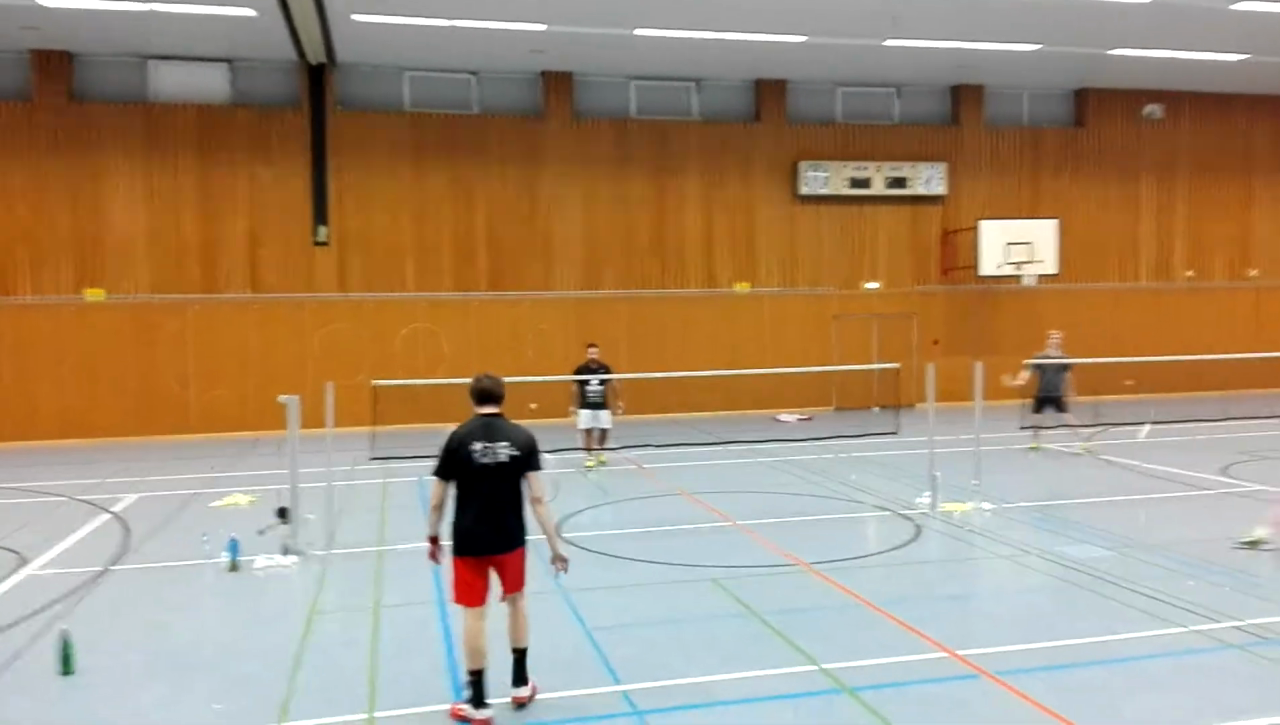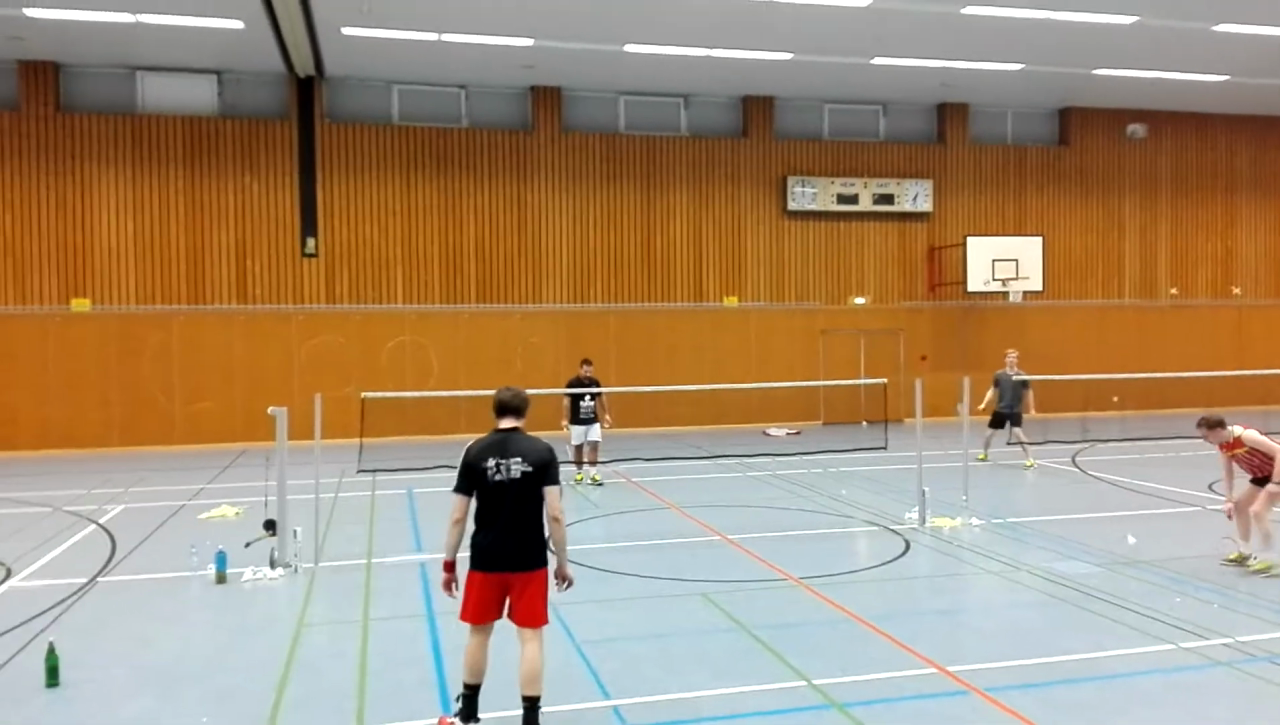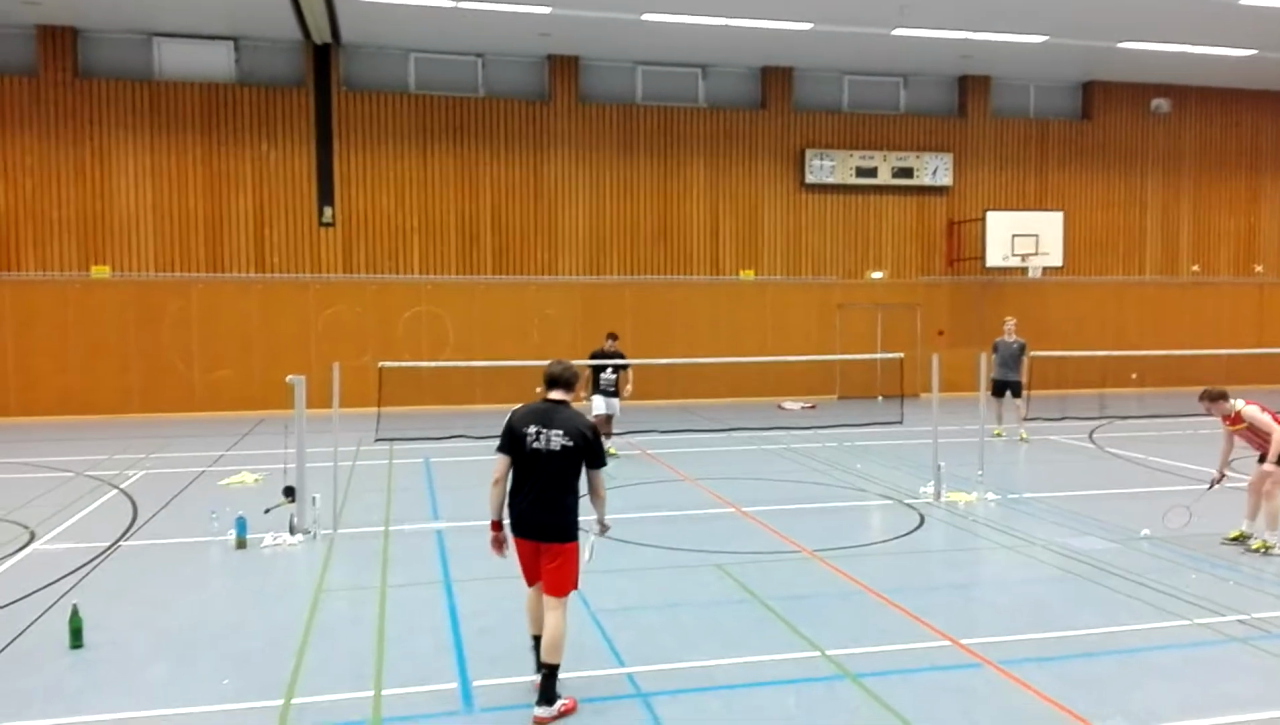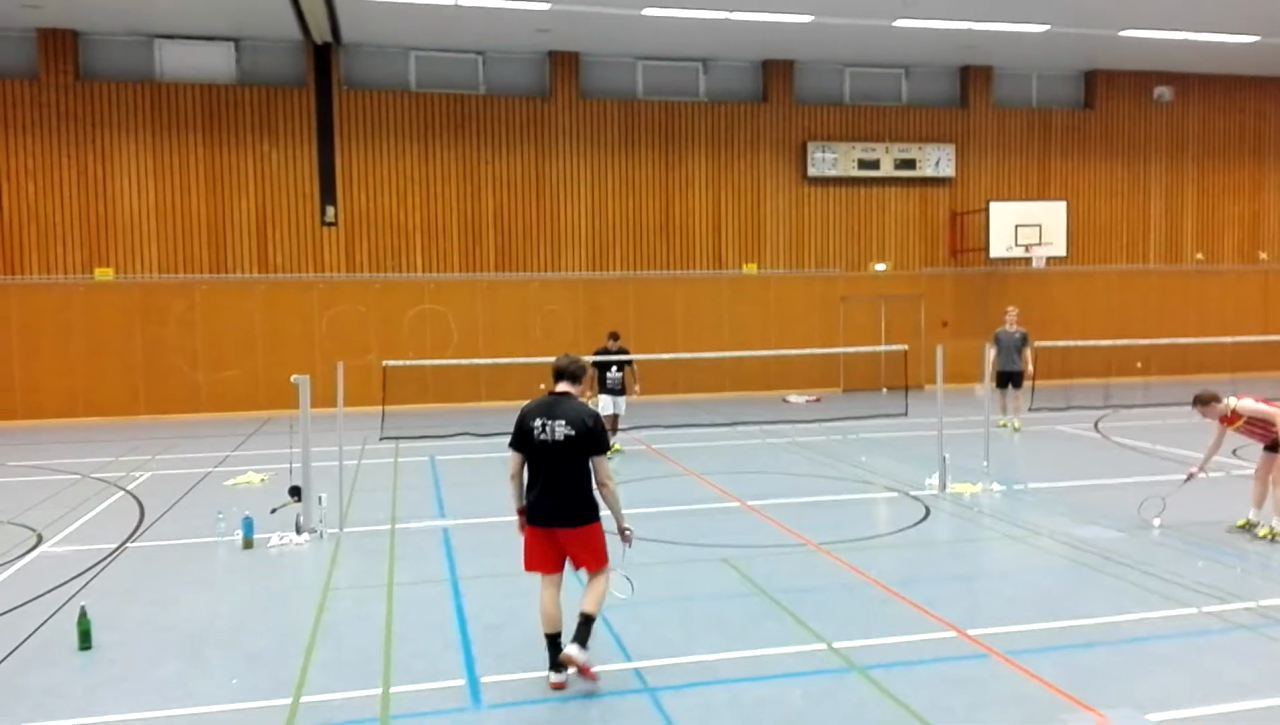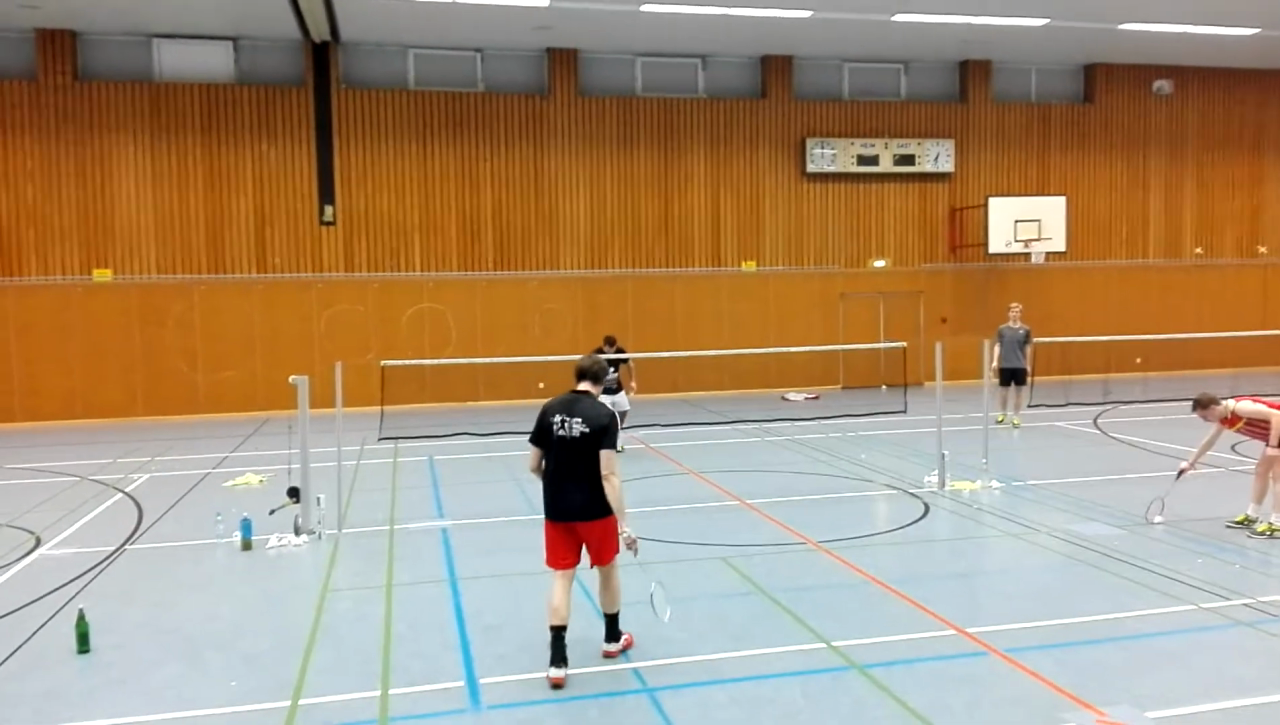
dt=0.4s
person 1, frame 1
left shoulder: (457, 437)
right shoulder: (522, 437)
left elbow: (437, 500)
right elbow: (537, 498)
left wrist: (433, 538)
right wrist: (554, 545)
left hip: (469, 541)
right hip: (511, 538)
left knee: (474, 615)
right knee: (515, 600)
right ankle: (520, 684)
person 1, frame 2
left shoulder: (475, 451)
right shoulder: (542, 451)
left elbow: (458, 517)
right elbow: (555, 515)
left wrist: (448, 564)
right wrist: (562, 563)
left hip: (486, 559)
right hip: (530, 560)
left knee: (479, 634)
right knee: (531, 638)
person 1, frame 3
left shoulder: (518, 417)
right shoulder: (584, 426)
left elbow: (498, 478)
right elbow: (597, 489)
left wrist: (496, 523)
right wrist: (601, 518)
left hip: (523, 524)
right hip: (561, 529)
left knee: (535, 589)
right knee: (555, 605)
left ankle: (540, 669)
person 1, frame 4
left shoulder: (528, 413)
right shoulder: (588, 417)
left elbow: (514, 473)
right elbow: (603, 479)
left wrist: (521, 510)
right wrist: (620, 520)
left hip: (539, 516)
right hip: (579, 516)
left knee: (550, 584)
right knee: (598, 574)
left ankle: (556, 664)
right ankle: (577, 644)
person 1, frame 5
left shoulder: (550, 409)
right shoulder: (603, 415)
left elbow: (534, 466)
right elbow: (608, 474)
right wrist: (623, 524)
left hip: (557, 510)
right hip: (595, 509)
left knee: (562, 579)
right knee: (608, 570)
left ankle: (557, 661)
right ankle: (613, 638)
